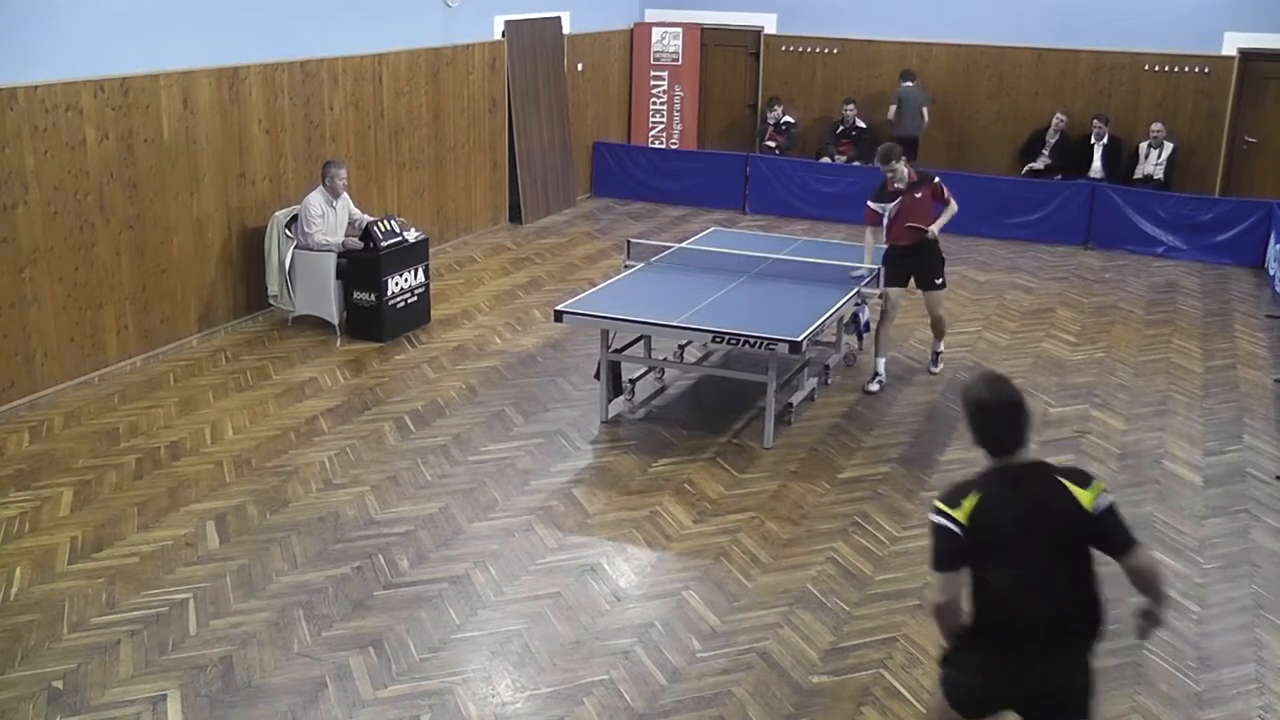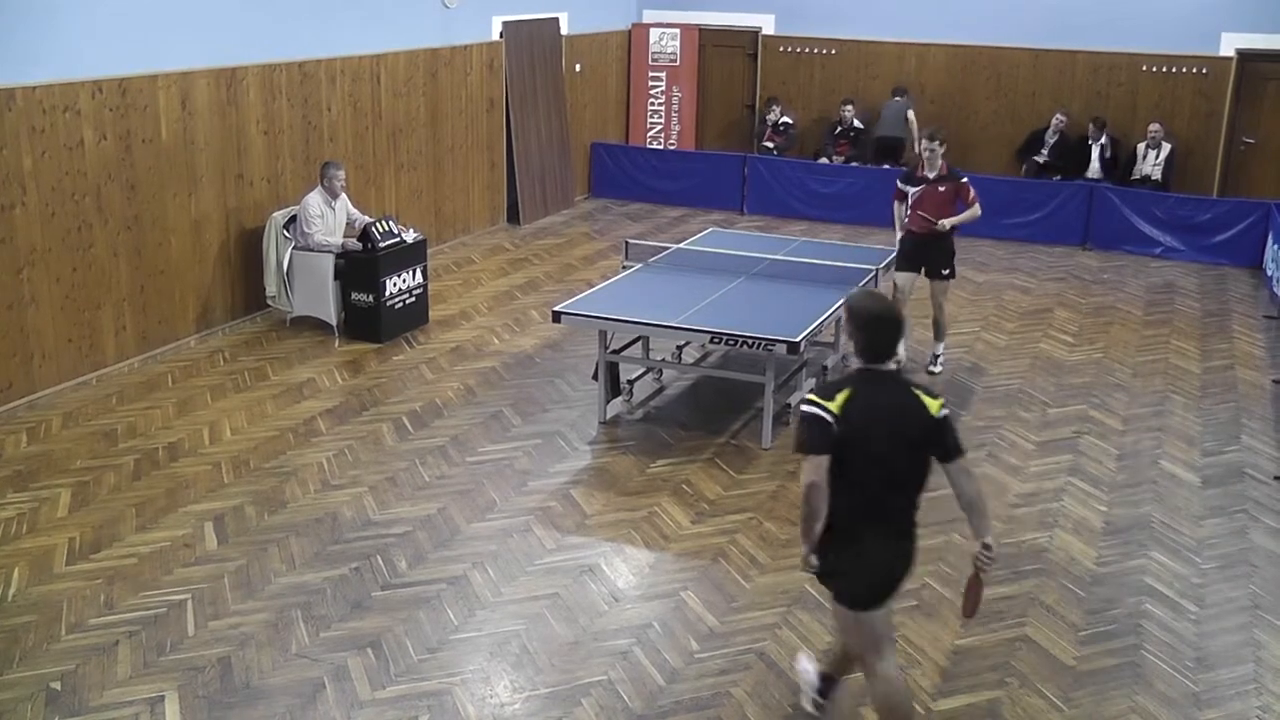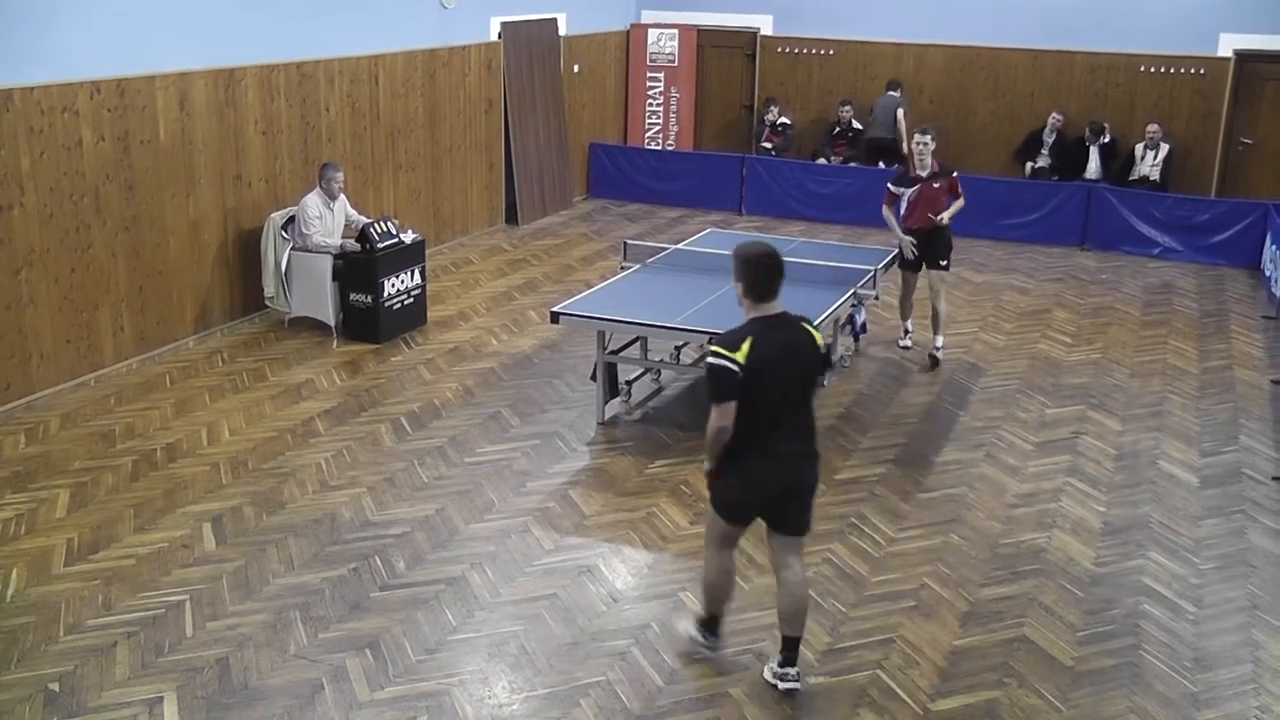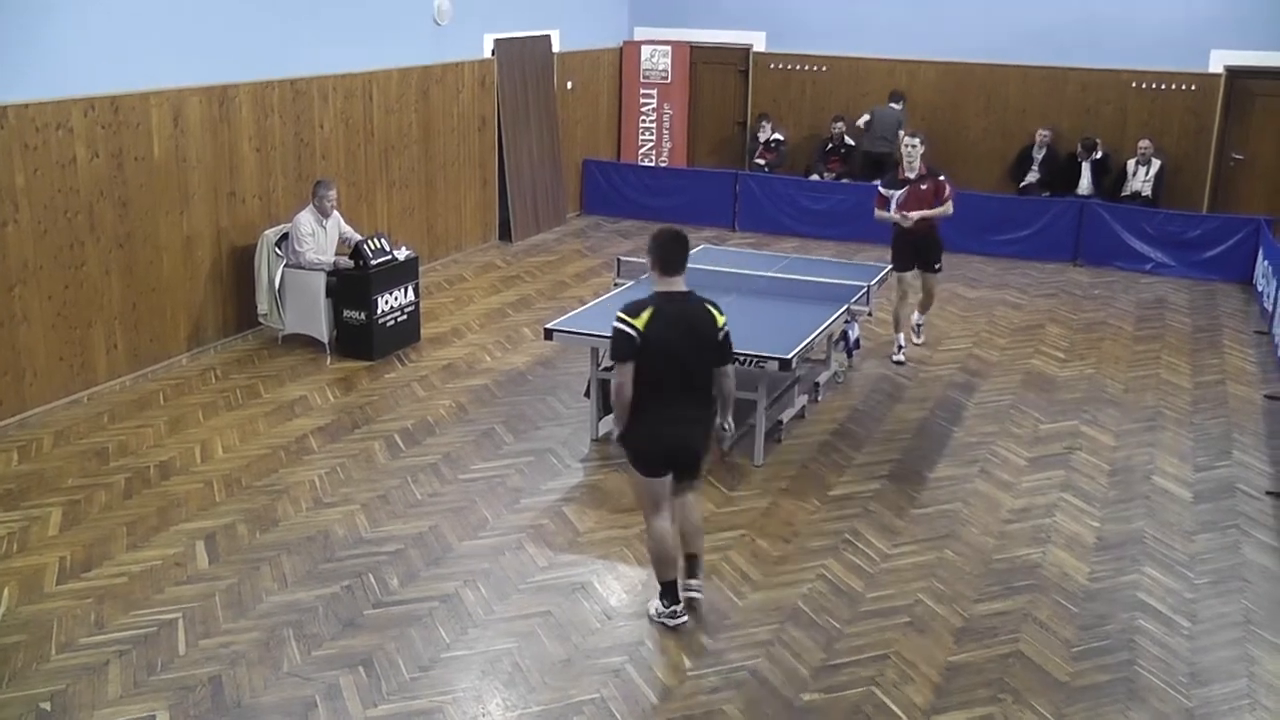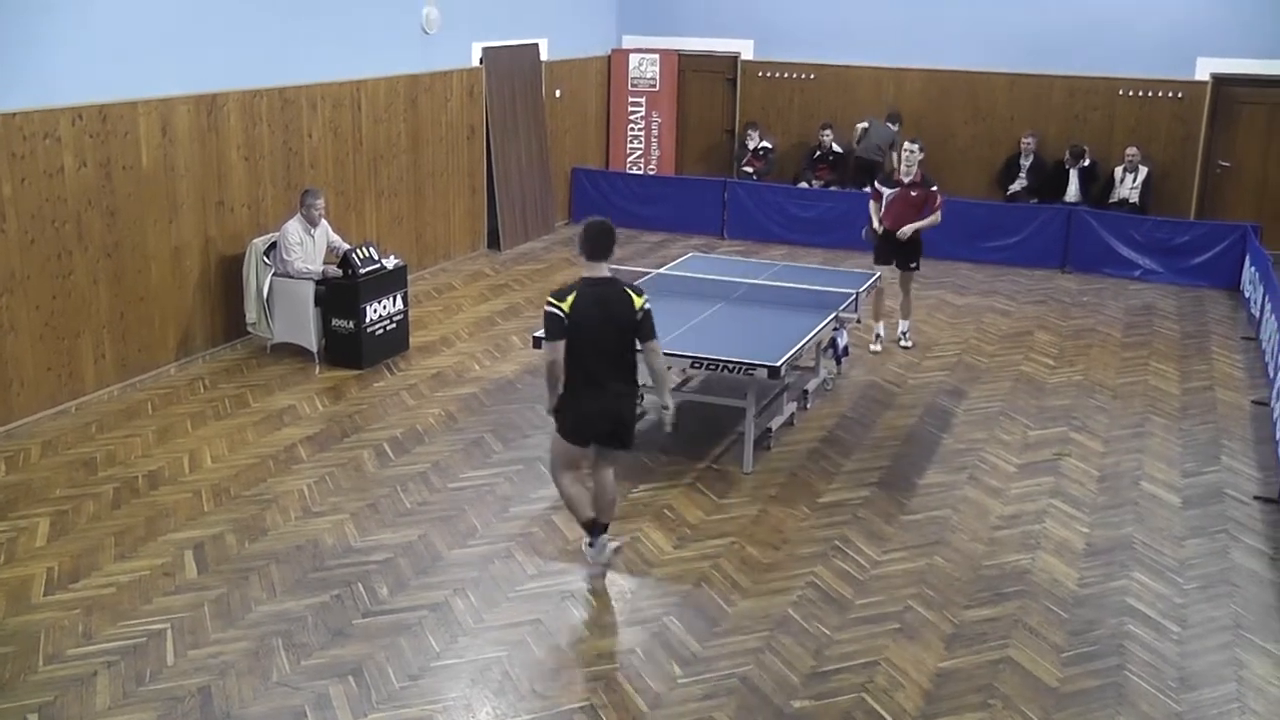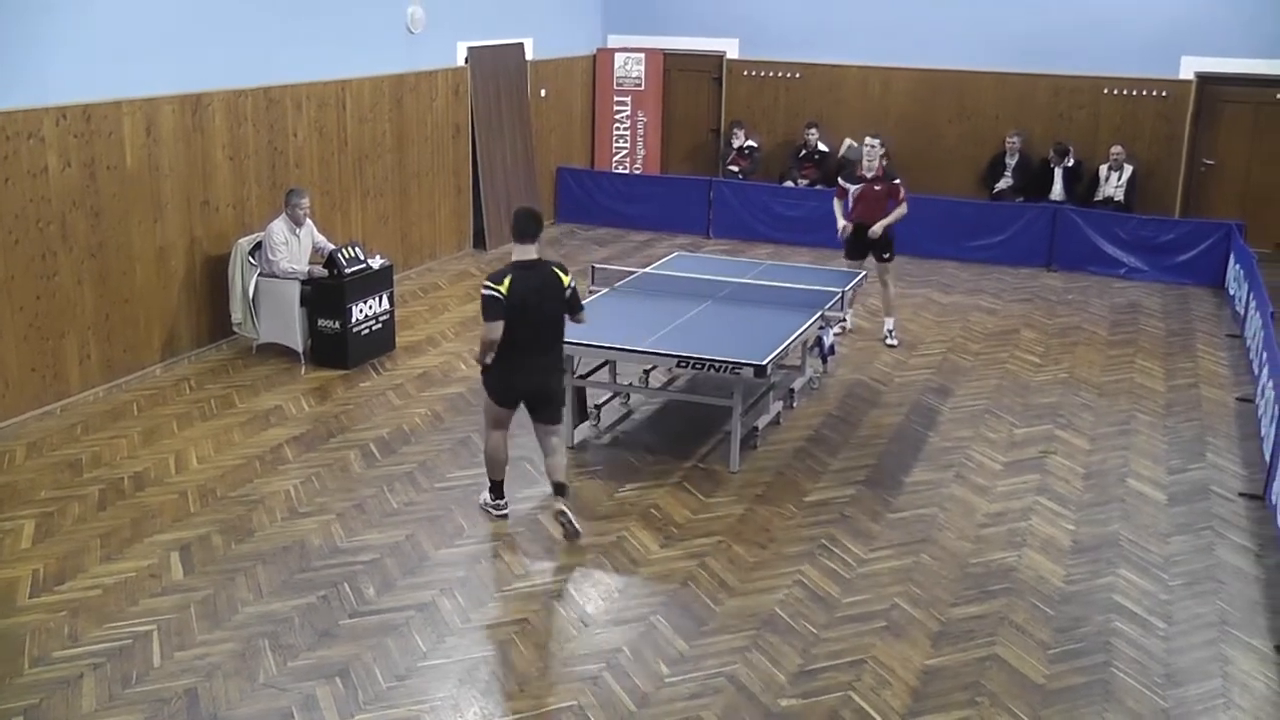
dt=0.4s
person 1, frame 1
left shoulder: (956, 506)
right shoulder: (1080, 489)
left elbow: (944, 601)
right elbow: (1139, 564)
left wrist: (958, 643)
right wrist: (1156, 603)
left hip: (990, 660)
right hip: (1063, 663)
person 1, frame 2
left shoulder: (824, 402)
right shoulder: (925, 402)
left elbow: (813, 483)
right elbow: (961, 473)
left wrist: (808, 541)
right wrist: (984, 535)
left hip: (850, 545)
right hip: (899, 544)
left knee: (876, 657)
right knee: (867, 635)
right ankle: (824, 684)
person 1, frame 3
left shoulder: (729, 349)
right shoulder: (809, 333)
left elbow: (722, 425)
left wrist: (711, 460)
left hip: (747, 472)
right hip: (798, 468)
left knee: (719, 546)
right knee: (789, 561)
left ankle: (709, 632)
right ankle: (787, 664)
person 1, frame 4
left shoulder: (633, 317)
right shoulder: (712, 314)
left elbow: (622, 385)
right elbow: (725, 376)
left wrist: (621, 425)
right wrist: (725, 416)
left hip: (650, 430)
right hip: (697, 427)
left knee: (657, 512)
right knee: (684, 495)
left ankle: (670, 602)
right ankle: (693, 579)
person 1, frame 5
left shoulder: (562, 300)
right shoulder: (634, 297)
left elbow: (554, 359)
right elbow: (653, 352)
left wrist: (554, 398)
right wrist: (665, 395)
left hip: (581, 403)
right hip: (622, 403)
left knee: (564, 471)
right knee: (603, 469)
left ankle: (598, 537)
right ankle: (597, 538)
person 1, frame 6
left shoulder: (497, 283)
right shoulder: (560, 275)
left elbow: (492, 336)
right elbow: (578, 317)
left wrist: (482, 357)
left hip: (509, 372)
right hip: (549, 373)
left knee: (495, 429)
right knee: (553, 442)
left ankle: (497, 497)
right ankle: (562, 501)
person 2, frame 1
left shoulder: (928, 181)
right shoulder: (880, 194)
left elbow: (952, 206)
right elbow: (871, 230)
left wrist: (937, 225)
left hip: (927, 250)
right hip: (897, 253)
left knee: (936, 313)
right knee: (887, 312)
left ankle: (937, 347)
right ankle: (879, 372)
person 2, frame 2
left shoulder: (956, 179)
right shoulder: (908, 177)
left elbow: (976, 210)
right elbow: (898, 203)
left wrist: (951, 221)
right wrist: (899, 231)
left hip: (940, 243)
right hip: (912, 240)
left knee: (938, 304)
right knee: (898, 295)
left ankle: (938, 353)
right ankle: (898, 350)
person 2, frame 3
left shoulder: (947, 174)
right shoulder: (900, 178)
left elbow: (960, 199)
right elbow: (887, 209)
left wrist: (948, 214)
right wrist: (901, 236)
left hip: (938, 236)
right hip: (911, 238)
left knee: (936, 292)
right knee: (907, 291)
left ankle: (937, 346)
right ankle: (906, 328)
person 2, frame 4
left shoulder: (934, 177)
right shoulder: (890, 181)
left elbow: (948, 208)
right elbow: (878, 212)
left wrist: (921, 213)
right wrist: (896, 218)
left hip: (928, 238)
right hip: (903, 238)
left knee: (930, 292)
right knee: (902, 294)
left ankle: (917, 321)
right ankle: (899, 343)
person 2, frame 5
left shoulder: (927, 186)
right shoulder: (885, 179)
left elbow: (936, 217)
right elbow: (873, 202)
left wrist: (913, 226)
right wrist: (875, 222)
left hip: (910, 240)
right hip: (886, 237)
left knee: (906, 288)
right knee: (879, 286)
left ankle: (904, 330)
right ankle: (878, 333)
person 2, frame 6
left shoulder: (889, 178)
right shoulder: (849, 176)
left elbow: (902, 208)
right elbow: (838, 199)
left wrist: (883, 224)
right wrist: (840, 219)
left hip: (880, 232)
right hip: (856, 231)
left knee: (885, 280)
left ankle: (889, 328)
right ankle: (846, 318)
